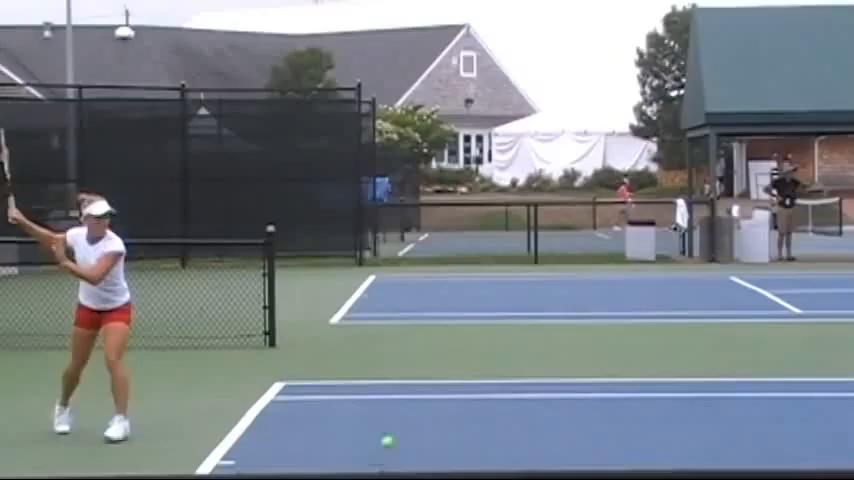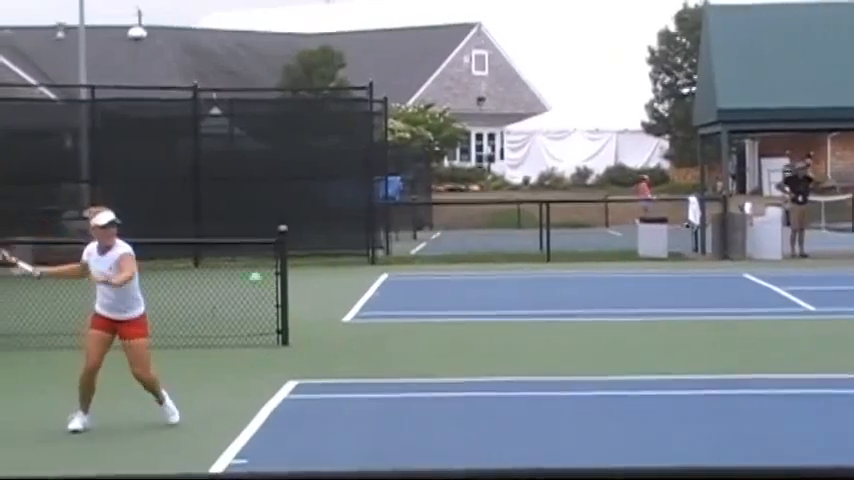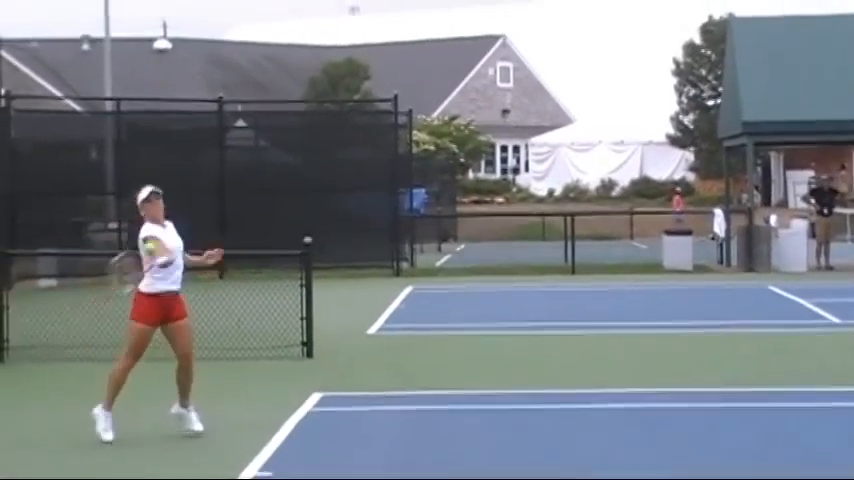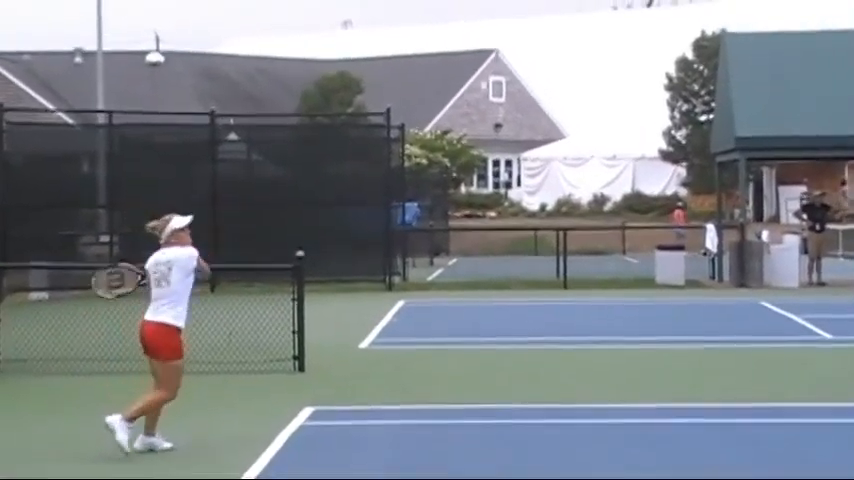
dt=0.3s
person 1, frame 1
left shoulder: (114, 245)
right shoulder: (76, 235)
left elbow: (95, 277)
right elbow: (50, 239)
left wrist: (64, 262)
right wrist: (22, 221)
left hip: (116, 309)
right hip: (87, 307)
left knee: (113, 360)
right knee: (76, 364)
left ankle: (121, 419)
right ankle: (63, 408)
person 1, frame 2
left shoulder: (124, 251)
right shoulder: (91, 250)
left elbow: (129, 274)
right elbow: (81, 270)
left wrist: (111, 281)
right wrist: (48, 271)
left hip: (133, 319)
right hip: (103, 317)
left knee: (142, 373)
right knee: (90, 367)
left ankle: (162, 399)
right ankle: (82, 413)
person 1, frame 3
left shoulder: (169, 226)
right shoulder: (148, 231)
right elbow: (158, 259)
left wrist: (202, 260)
right wrist: (159, 259)
left hip: (172, 299)
right hip: (149, 299)
left knee: (187, 358)
right knee: (129, 359)
left ankle: (185, 408)
right ankle: (104, 411)
person 1, frame 4
left shoulder: (153, 260)
right shoulder: (188, 254)
right elbow: (204, 271)
left hip: (151, 326)
right hip: (166, 331)
left knee: (163, 386)
right knee: (167, 392)
left ankle: (148, 437)
right ankle: (123, 420)
